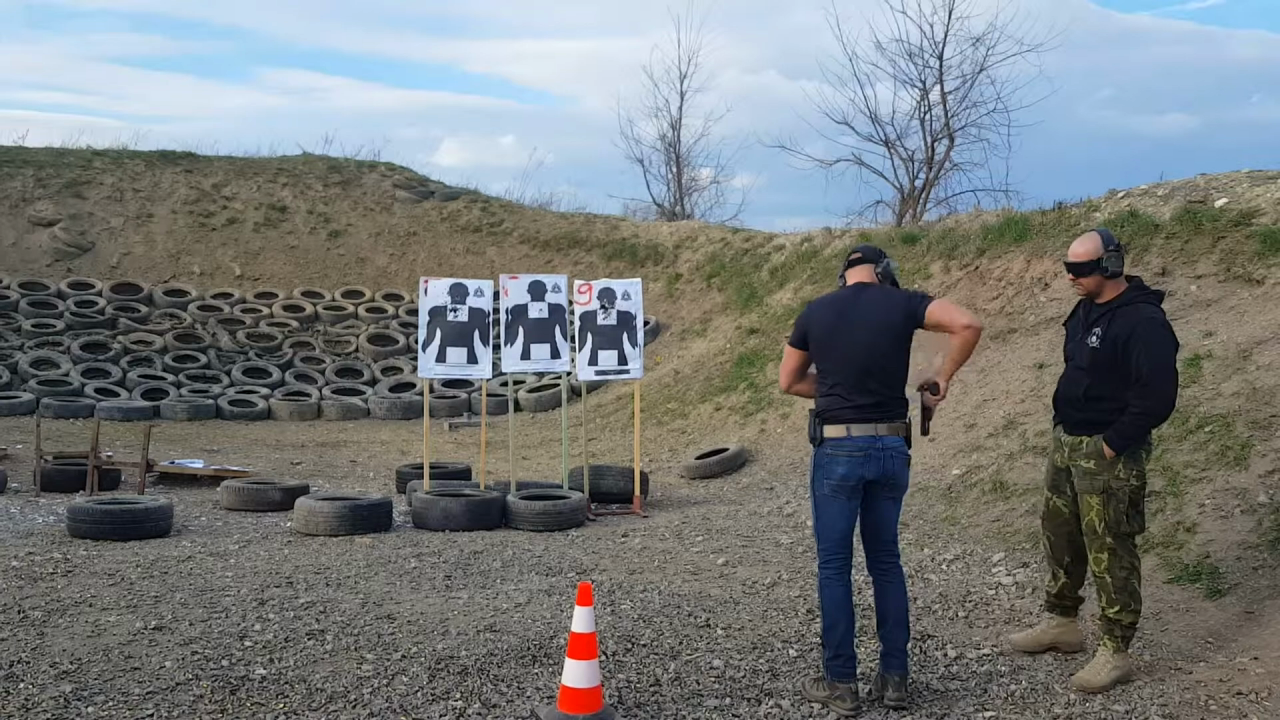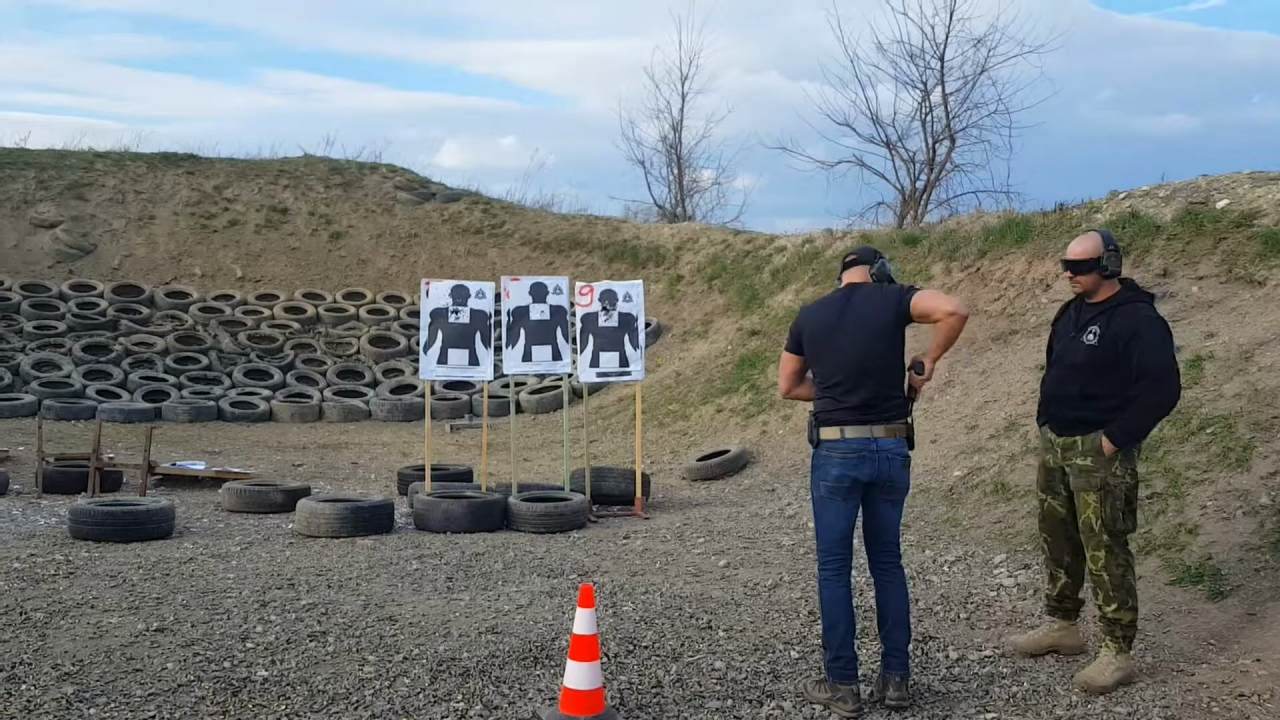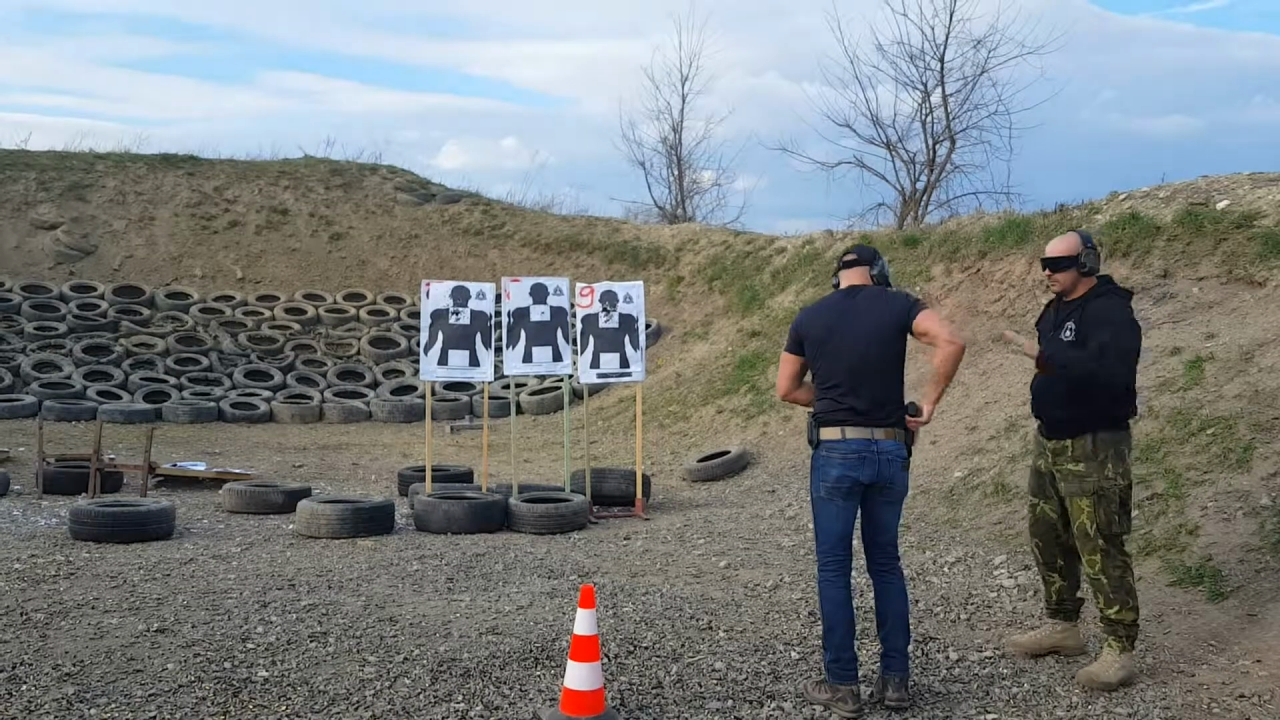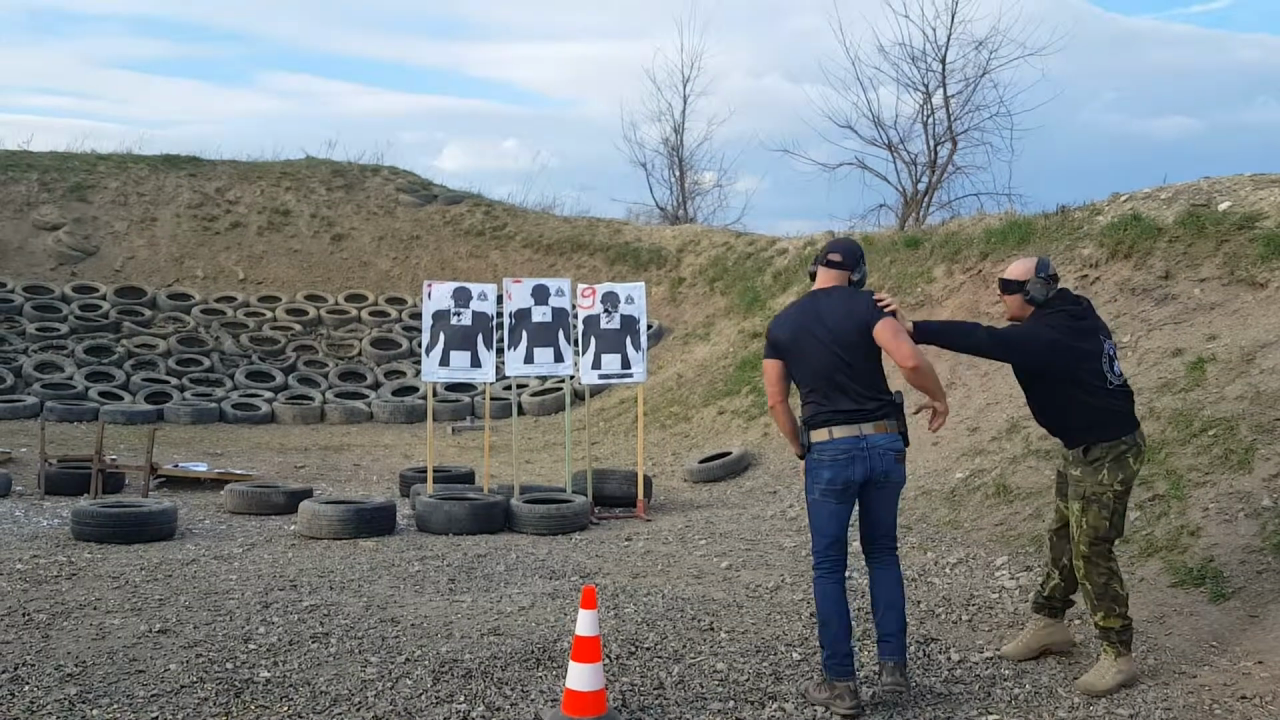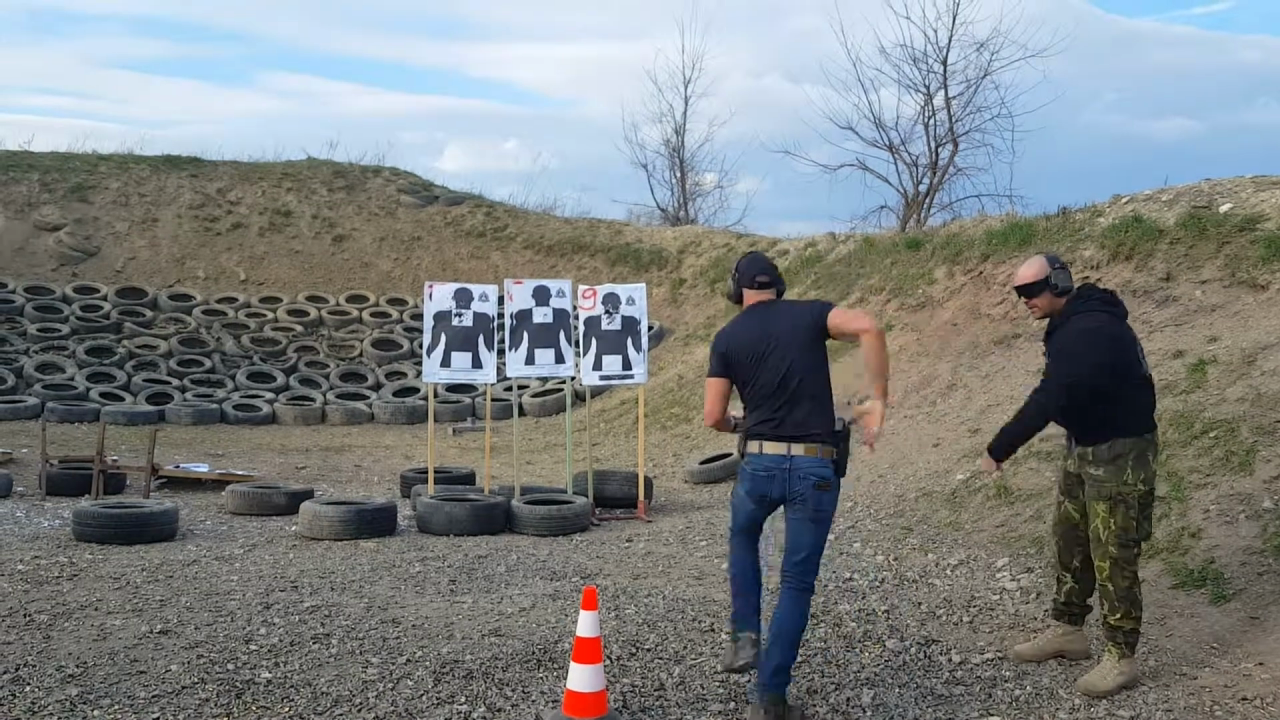
dt=0.3s
person 1, frame 1
left shoulder: (815, 312)
right shoulder: (902, 303)
left elbow: (788, 381)
right elbow: (969, 323)
right wrist: (945, 374)
left hip: (838, 450)
right hip: (890, 449)
left knee: (834, 565)
right knee: (886, 561)
right ankle: (893, 676)
person 1, frame 2
left shoulder: (809, 316)
right shoulder: (893, 298)
left elbow: (788, 386)
right elbow: (954, 310)
right wrist: (930, 360)
left hip: (835, 452)
right hip: (890, 450)
left knee: (834, 568)
right knee: (887, 562)
right ankle: (896, 676)
person 1, frame 3
left shoulder: (809, 318)
right shoulder: (898, 305)
left elbow: (786, 390)
right elbow: (951, 343)
right wrist: (931, 403)
left hip: (836, 453)
right hip: (890, 452)
left knee: (833, 568)
right knee: (886, 563)
right ankle: (895, 678)
person 1, frame 4
left shoulder: (781, 324)
right shoulder: (863, 305)
left elbow: (777, 401)
right elbow: (910, 359)
left wrist: (799, 449)
right wrist: (939, 398)
left hip: (829, 452)
right hip: (883, 446)
left knee: (829, 568)
right knee: (882, 554)
right ankle: (893, 663)
person 1, frame 5
left shoulder: (728, 338)
right shoulder: (810, 312)
left elbow: (714, 417)
right elbow: (871, 329)
right wrist: (879, 400)
left hip: (762, 464)
right hip: (815, 468)
left knee: (743, 539)
right knee: (797, 584)
left ankle: (743, 638)
person 2, frame 1
left shoulder: (1142, 321)
right shoulder: (1085, 311)
left elbow: (1158, 397)
left wrist: (1112, 444)
left hip: (1108, 451)
right hip: (1067, 441)
left knee: (1109, 551)
right knee: (1060, 536)
left ankle: (1115, 653)
right ankle: (1061, 623)
person 2, frame 2
left shoulder: (1137, 320)
right shoulder: (1071, 312)
left elbow: (1163, 389)
left wrist: (1116, 438)
right wrist: (1045, 421)
left hip: (1099, 449)
right hip: (1055, 442)
left knee: (1104, 549)
right knee: (1057, 539)
left ankle: (1117, 653)
right ankle: (1061, 626)
person 2, frame 3
left shoulder: (1108, 312)
right shoulder: (1057, 309)
left elbow: (1112, 370)
left wrist: (1042, 353)
left hip: (1093, 446)
right hip: (1049, 443)
left knee: (1099, 549)
right knee: (1048, 540)
left ankle: (1119, 650)
right ankle: (1060, 625)
person 2, frame 4
left shoulder: (1042, 337)
right shoulder: (1067, 319)
left elbow: (979, 338)
left wrist: (912, 328)
left hip: (1106, 453)
right hip: (1087, 445)
left knee: (1091, 553)
right knee: (1064, 540)
left ankle: (1118, 657)
right ankle: (1048, 624)
person 2, frame 5
left shoulder: (1087, 332)
right shoulder: (1071, 322)
left elbow: (1048, 398)
left wrist: (998, 450)
left hip: (1121, 452)
right hip: (1086, 447)
left knee: (1112, 556)
right knee: (1070, 543)
left ankle: (1122, 659)
right ankle: (1068, 630)
